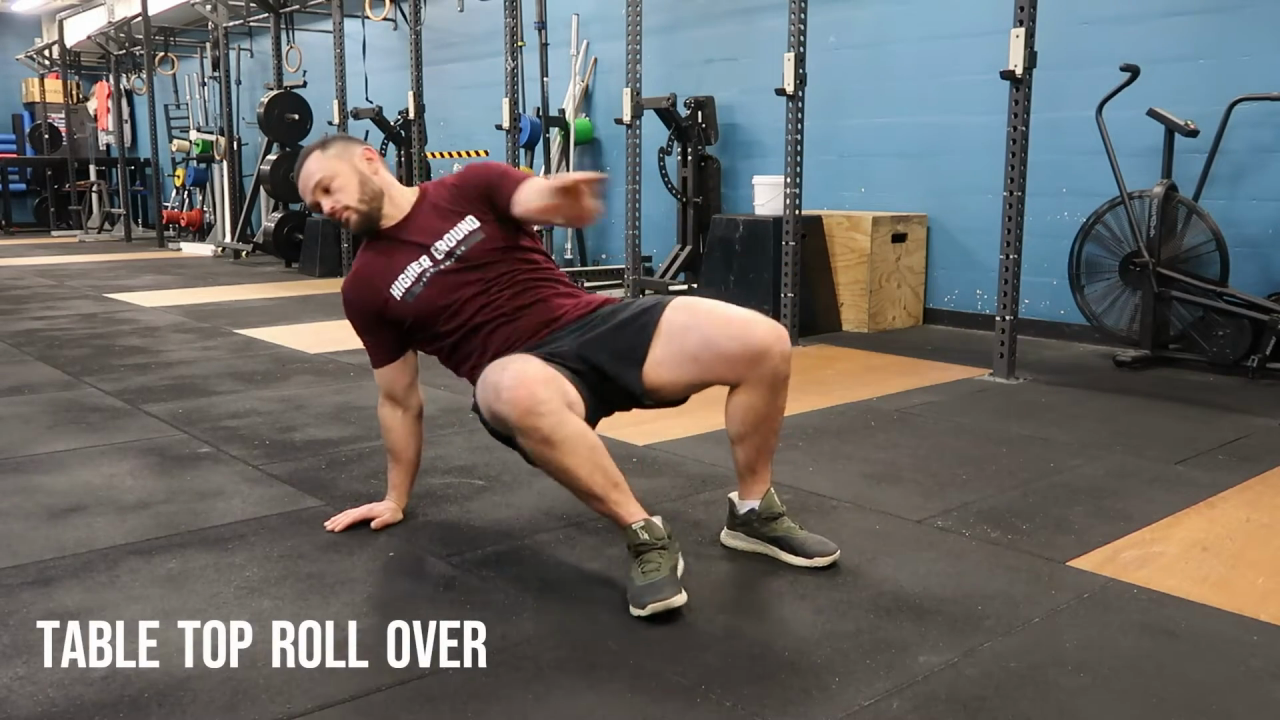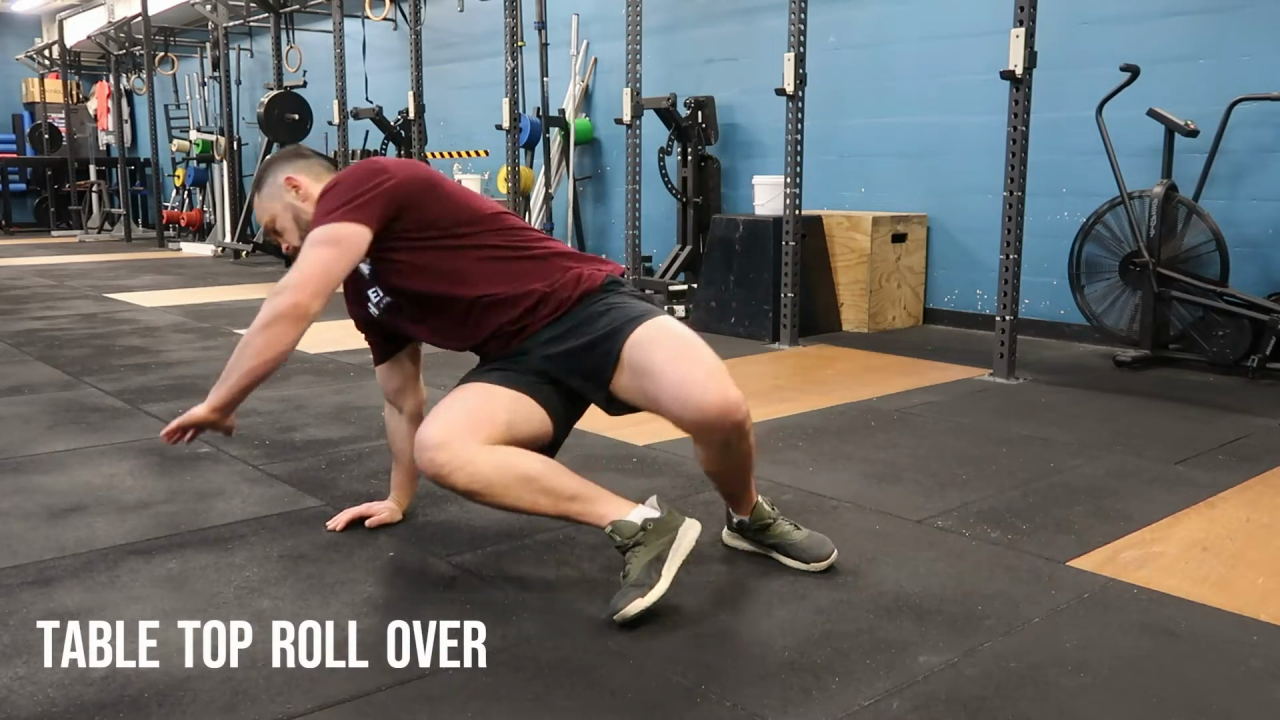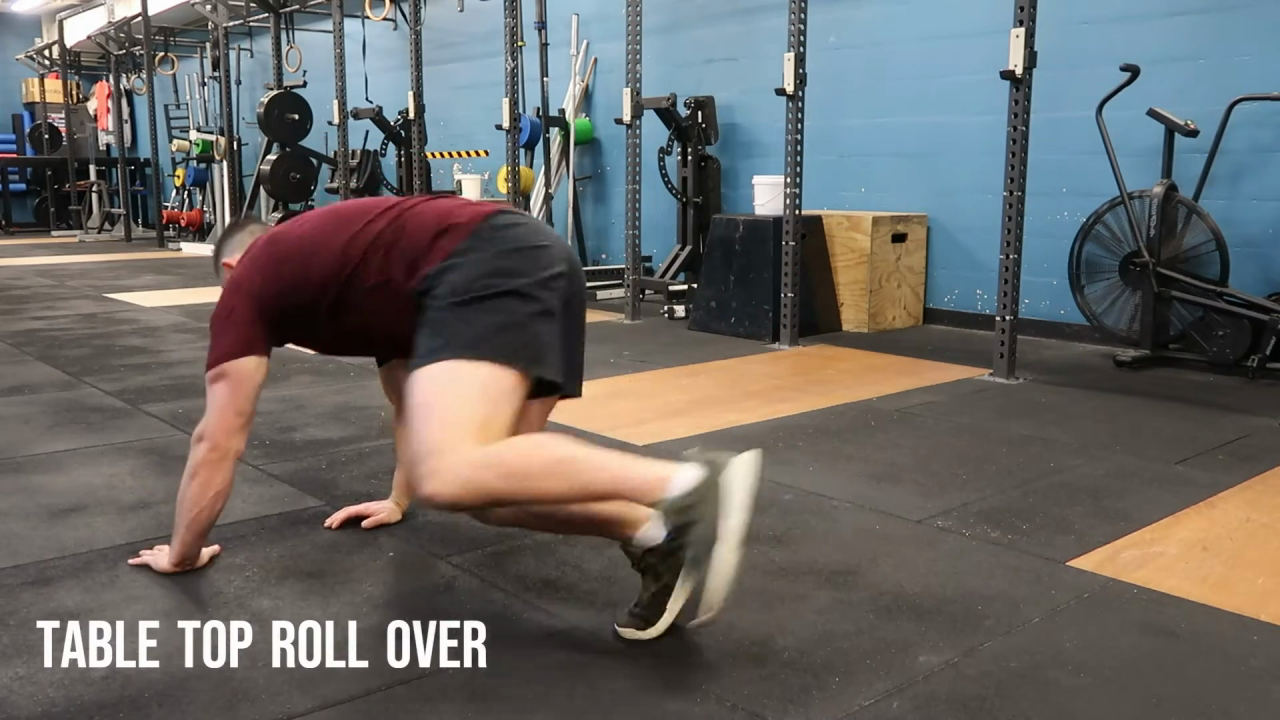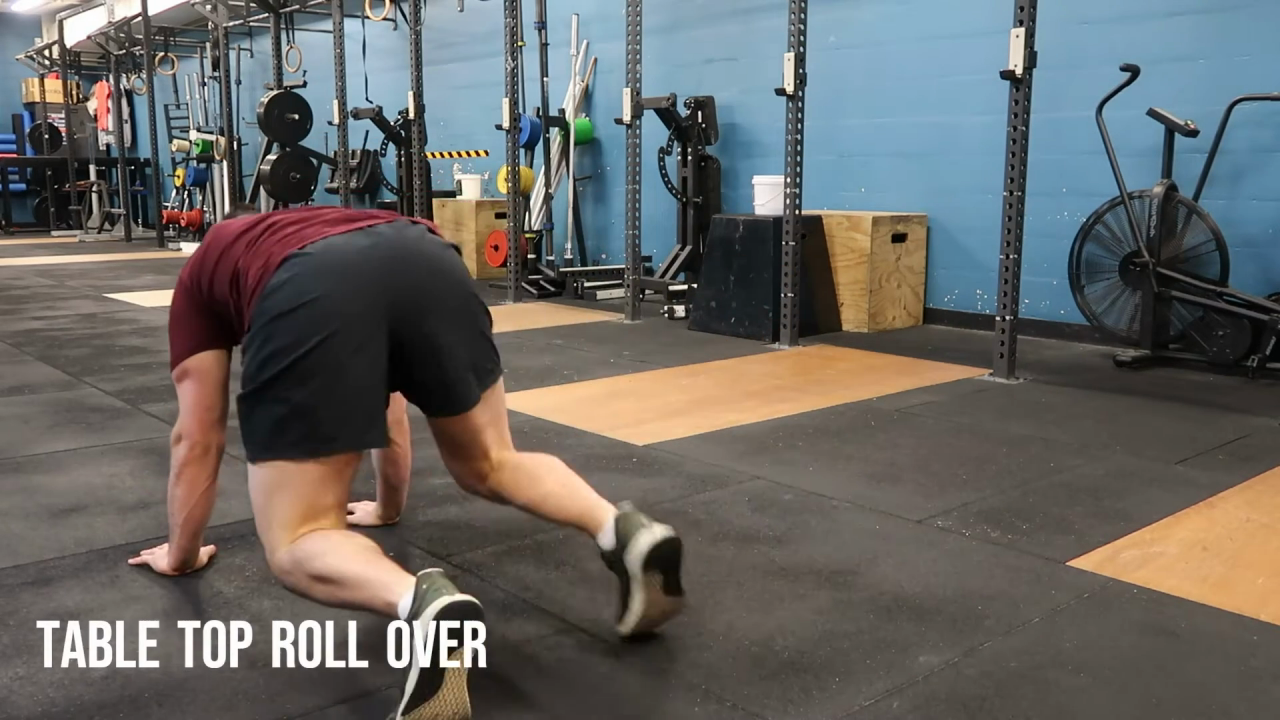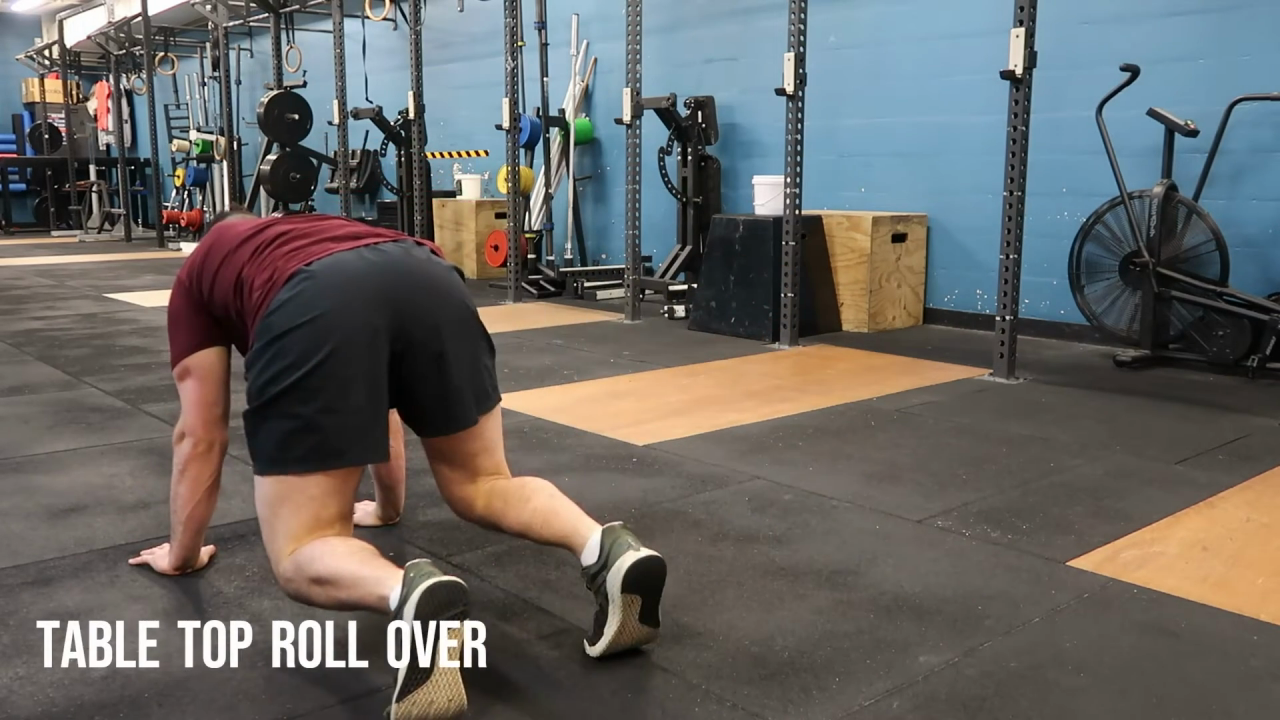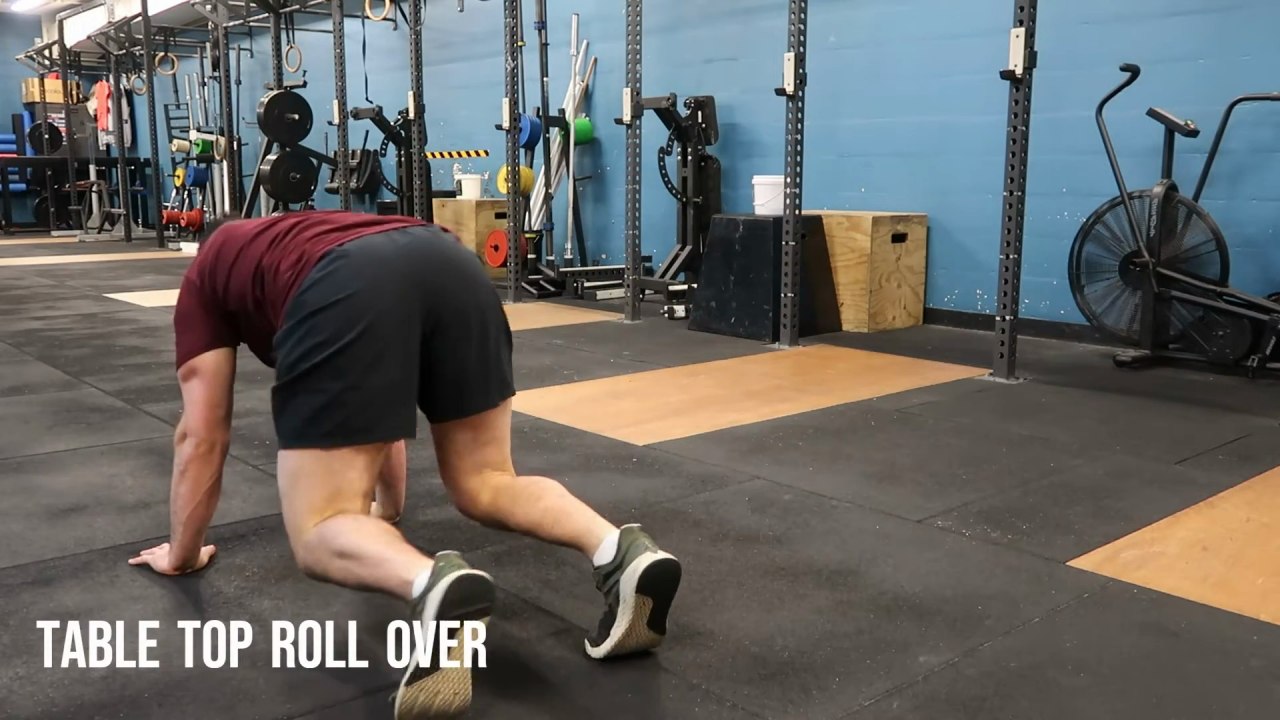
dt=0.5s
person 1, frame 1
left shoulder: (469, 188)
right shoulder: (367, 289)
left elbow: (538, 205)
right elbow: (399, 399)
left wrist: (559, 195)
right wrist: (396, 499)
left hip: (596, 323)
right hip: (529, 366)
left knee: (763, 342)
right knee: (511, 389)
left ankle: (753, 513)
right ankle: (646, 535)
person 1, frame 2
left shoulder: (366, 183)
right shoulder: (364, 293)
left elbow: (291, 311)
right elbow: (402, 400)
left wrist: (218, 404)
right wrist: (398, 500)
left hip: (585, 305)
right hip: (518, 360)
left knee: (716, 407)
right knee: (438, 448)
left ankle: (751, 518)
right ankle: (635, 526)
person 1, frame 3
left shoulder: (251, 279)
right shoulder: (333, 251)
left elbow: (217, 440)
right elbow: (414, 394)
left wrist: (183, 549)
right wrist: (400, 501)
left hip: (488, 263)
right hip: (532, 253)
left knee: (453, 477)
right knee: (475, 475)
left ankle: (688, 484)
right ankle: (662, 528)
person 1, frame 4
left shoulder: (201, 274)
left elbow: (197, 439)
right elbow: (386, 404)
left wrist: (180, 553)
right wrist: (389, 505)
left hip: (310, 298)
left knee: (296, 546)
right knee: (492, 465)
left ankle: (422, 604)
right ankle: (623, 532)
person 1, frame 5
left shoulder: (197, 274)
left elbow: (200, 436)
right elbow: (379, 402)
left wrist: (182, 553)
right wrist: (388, 506)
left hip: (317, 312)
left knee: (303, 557)
right knee: (483, 489)
left ankle: (411, 594)
right ankle: (608, 550)
person 1, frame 6
left shoulder: (207, 274)
left elbow: (202, 435)
right elbow: (381, 398)
left wrist: (183, 552)
right wrist: (388, 505)
left hip: (348, 293)
left knee: (323, 536)
right knee: (487, 485)
left ankle: (432, 585)
right ankle: (621, 552)
